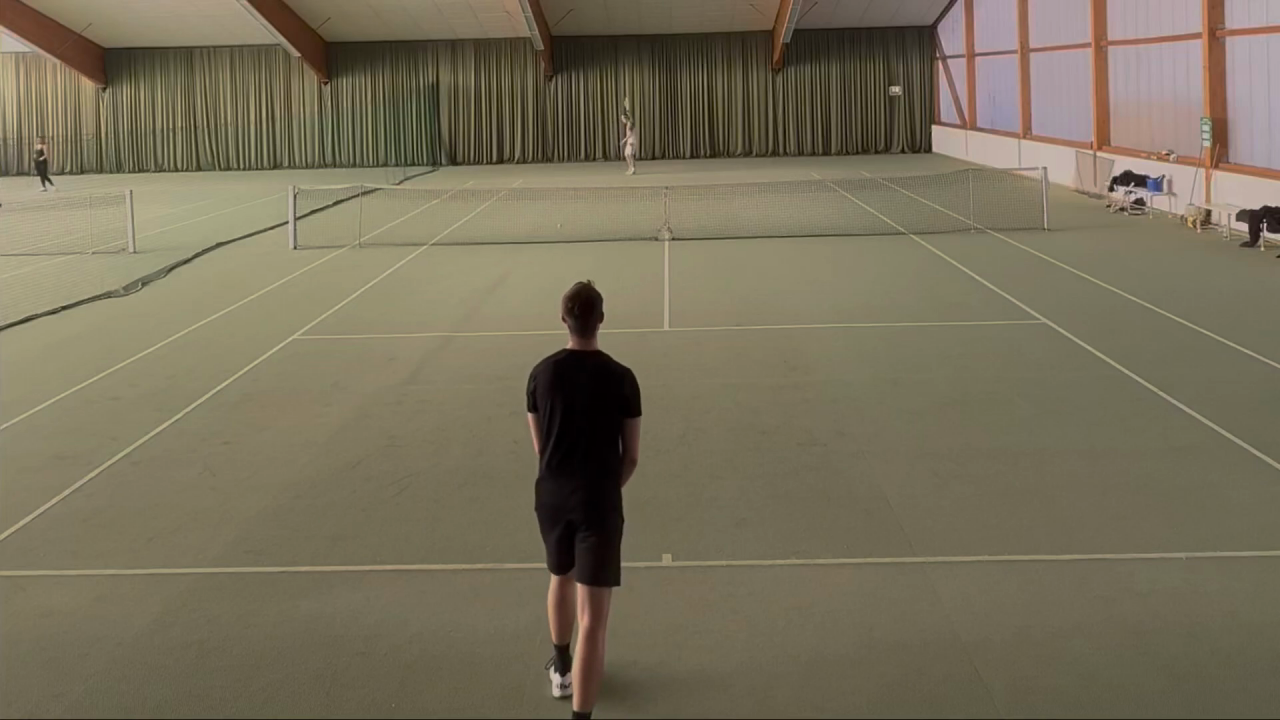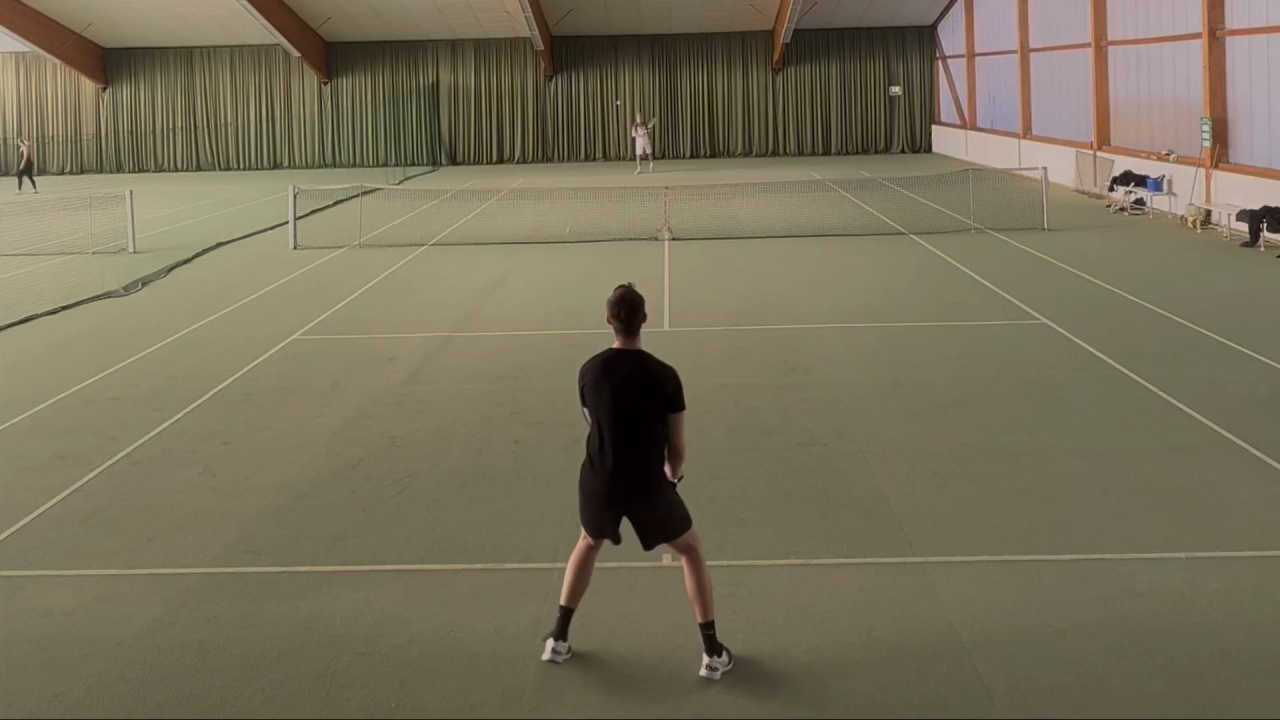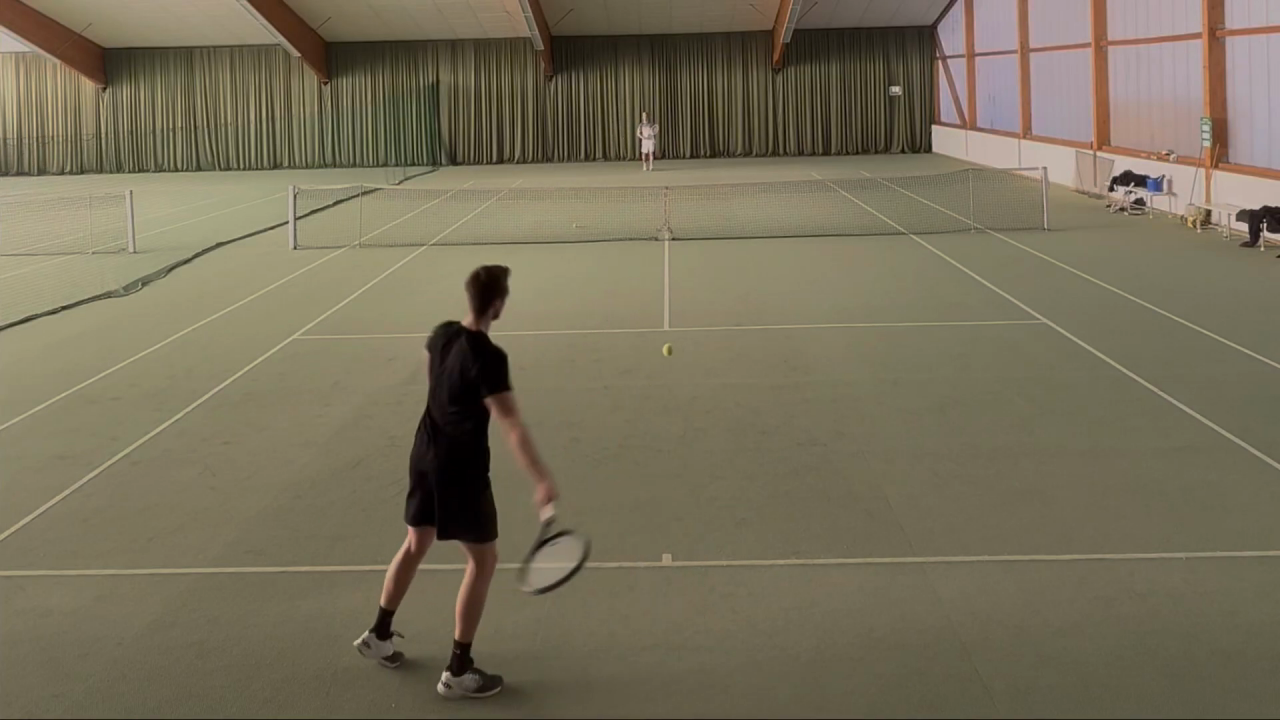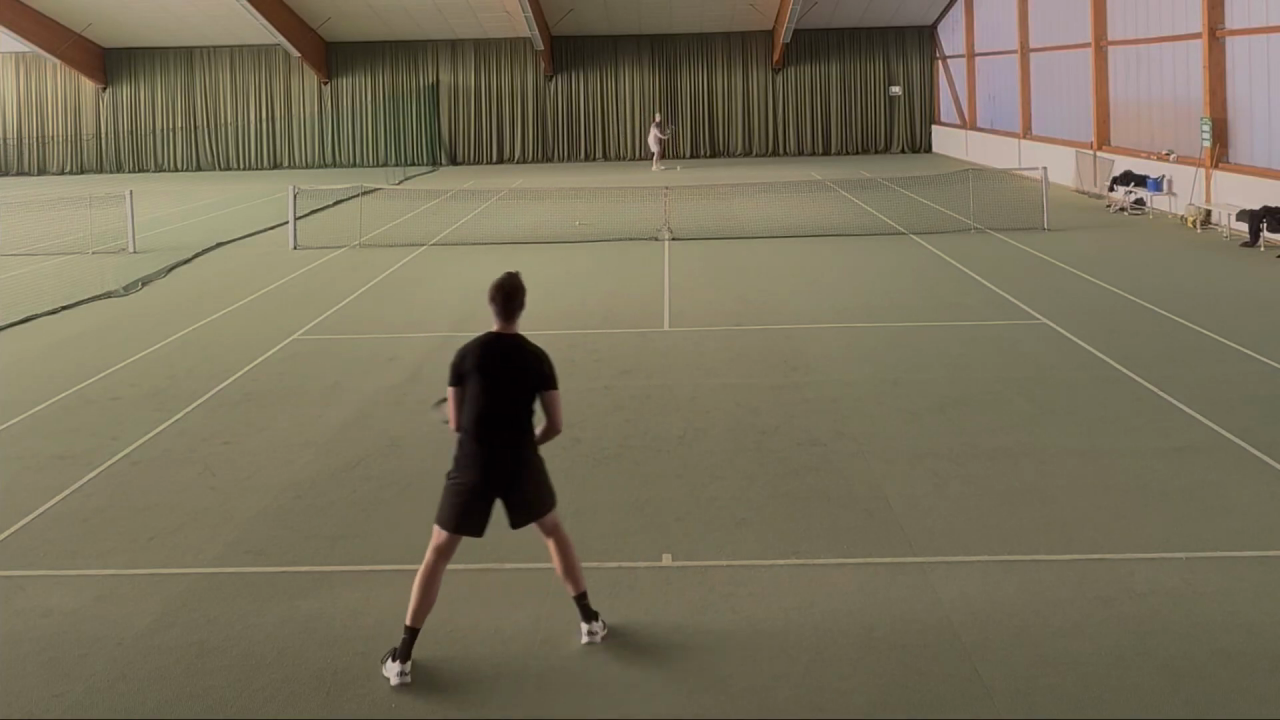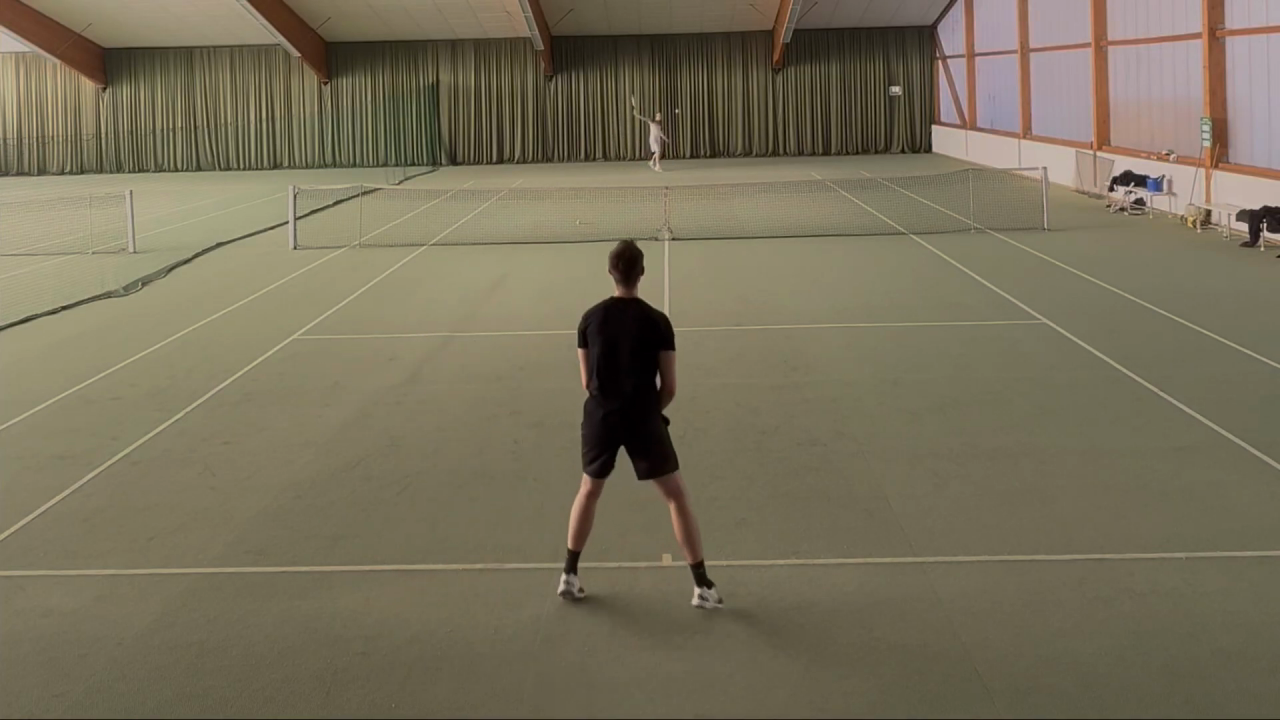
dt=1s
person 1, frame 1
left shoulder: (541, 374)
right shoulder: (621, 378)
left elbow: (539, 446)
right elbow: (631, 457)
left hip: (551, 497)
right hip: (598, 503)
left knee: (561, 578)
right knee: (592, 619)
left ankle: (561, 668)
person 1, frame 2
left shoulder: (589, 371)
right shoulder: (665, 376)
left elbow: (596, 427)
right elbow: (677, 448)
right wrist: (671, 473)
left hip: (598, 483)
right hip: (647, 486)
left knee: (588, 544)
right knee: (692, 552)
left ankle: (559, 637)
right ankle: (712, 651)
person 1, frame 3
left shoulder: (443, 333)
right shoulder: (489, 356)
right elbow: (511, 425)
right wrist: (541, 479)
left hip: (426, 456)
right hip: (458, 466)
left knee: (415, 545)
right knee: (483, 563)
left ankle: (379, 633)
right ankle: (458, 669)
person 1, frame 4
left shoulder: (467, 355)
right shoulder: (537, 358)
left elbow: (456, 423)
right elbow: (555, 425)
left hip: (474, 466)
right hip: (522, 465)
left knee: (437, 555)
right knee: (554, 532)
left ankle: (403, 656)
right ankle: (588, 619)
person 1, frame 5
left shoulder: (591, 318)
right shoulder: (658, 321)
left elbow: (587, 382)
right elbow: (669, 387)
left hip: (599, 418)
right hip: (642, 420)
left knee: (589, 490)
right knee: (676, 497)
left ankle: (570, 574)
right ankle: (702, 585)
